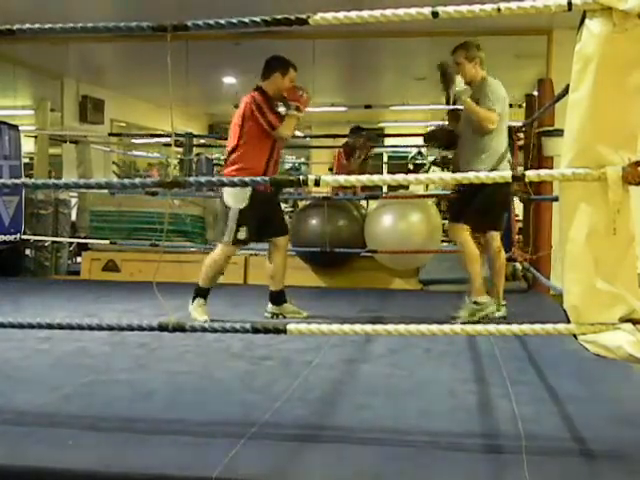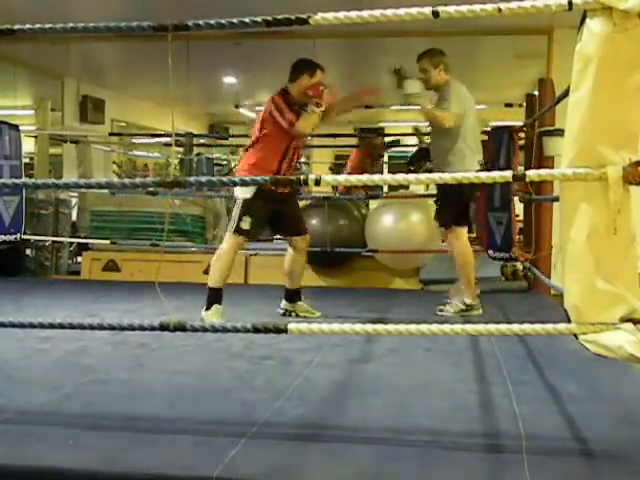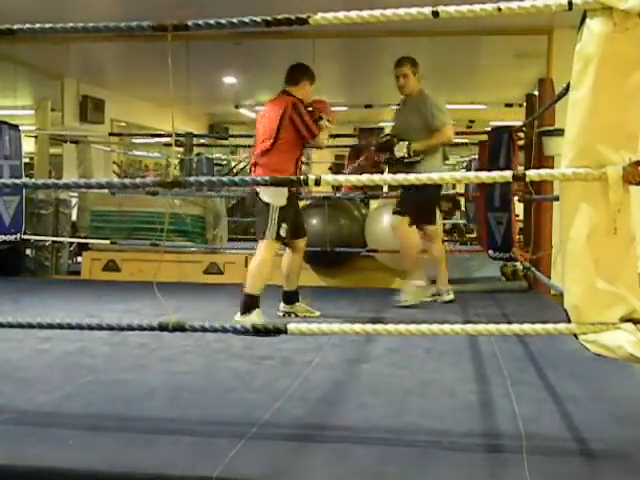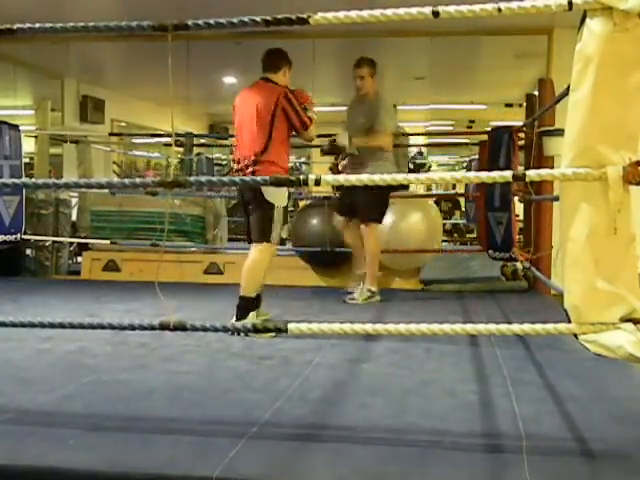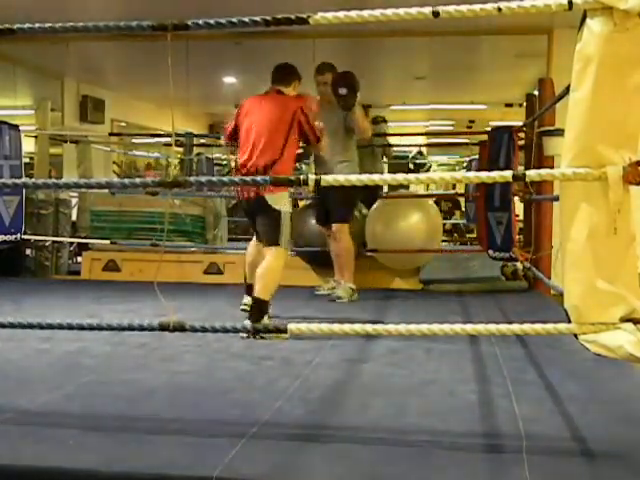
dt=0.5s
person 1, frame 1
left shoulder: (267, 103)
right shoulder: (256, 100)
left elbow: (278, 139)
right elbow: (283, 132)
left wrist: (292, 111)
right wrist: (296, 107)
left hip: (263, 187)
right hip: (243, 185)
left knee: (280, 241)
right knee: (229, 247)
left ankle: (277, 303)
right ankle: (199, 299)
person 1, frame 2
left shoulder: (301, 104)
right shoulder: (280, 100)
left elbow: (326, 112)
right elbow: (301, 129)
left wrist: (359, 97)
right wrist: (317, 103)
left hip: (281, 187)
right hip: (254, 182)
left knee: (300, 241)
right knee: (234, 240)
left ankle: (291, 301)
right ankle: (212, 305)
person 1, frame 3
left shoulder: (271, 106)
right shoulder: (293, 105)
right elbow: (319, 140)
left wrist: (314, 118)
right wrist: (324, 117)
left hip: (278, 185)
right hip: (273, 183)
left knee: (298, 243)
right knee: (269, 246)
left ankle: (290, 302)
right ankle: (248, 311)
person 1, frame 4
left shoulder: (243, 96)
right shoulder: (283, 94)
right elbow: (308, 134)
right wrist: (306, 108)
left hip: (245, 177)
right hip: (269, 177)
left knee: (258, 245)
right knee: (264, 247)
left ankle: (252, 310)
right ankle: (242, 314)
person 1, frame 5
left shoulder: (248, 104)
right shoulder: (296, 106)
left elbow: (228, 138)
right elbow: (318, 144)
right wrist: (311, 115)
left hip: (245, 186)
right hip: (272, 188)
left knee: (261, 238)
right knee: (276, 252)
left ankle: (250, 297)
right ankle: (256, 319)
person 2, frame 1
left shoulder: (489, 88)
right shoulder: (477, 92)
left elbow: (489, 123)
left wrist: (462, 96)
right wrist: (457, 154)
left hip: (487, 173)
right hip: (481, 172)
left knee: (458, 227)
right knee: (491, 235)
left ankle: (478, 297)
right ankle: (497, 302)
person 2, frame 2
left shoulder: (453, 91)
right shoulder: (447, 93)
left elbow: (445, 121)
left wrist: (416, 97)
right wrist: (428, 153)
left hip: (457, 173)
right hip: (453, 172)
left knee: (455, 232)
right knee: (453, 231)
left ankle: (469, 298)
right ankle: (467, 284)
person 2, frame 3
left shoulder: (428, 102)
right shoulder: (402, 107)
left elbow: (447, 134)
right elbow: (397, 138)
left wrist: (412, 147)
right wrist: (387, 144)
left hip: (426, 174)
right hip: (413, 174)
left knee: (401, 223)
right knee: (429, 231)
left ankle: (415, 280)
right ankle: (443, 286)
person 2, frame 4
left shoulder: (381, 104)
right shoulder: (353, 103)
left elbow: (385, 141)
left wrist: (353, 141)
left hip: (378, 174)
right hip: (356, 172)
left knee: (368, 227)
right knee: (344, 220)
left ankle: (371, 287)
right ankle: (363, 268)
person 2, frame 5
left shoulder: (346, 107)
right shoulder: (313, 108)
left elbow: (365, 133)
left wrist: (353, 107)
left hip: (344, 175)
right hip: (322, 176)
left knee: (340, 229)
right knee: (329, 230)
left ankle: (349, 284)
right ankle: (338, 279)
